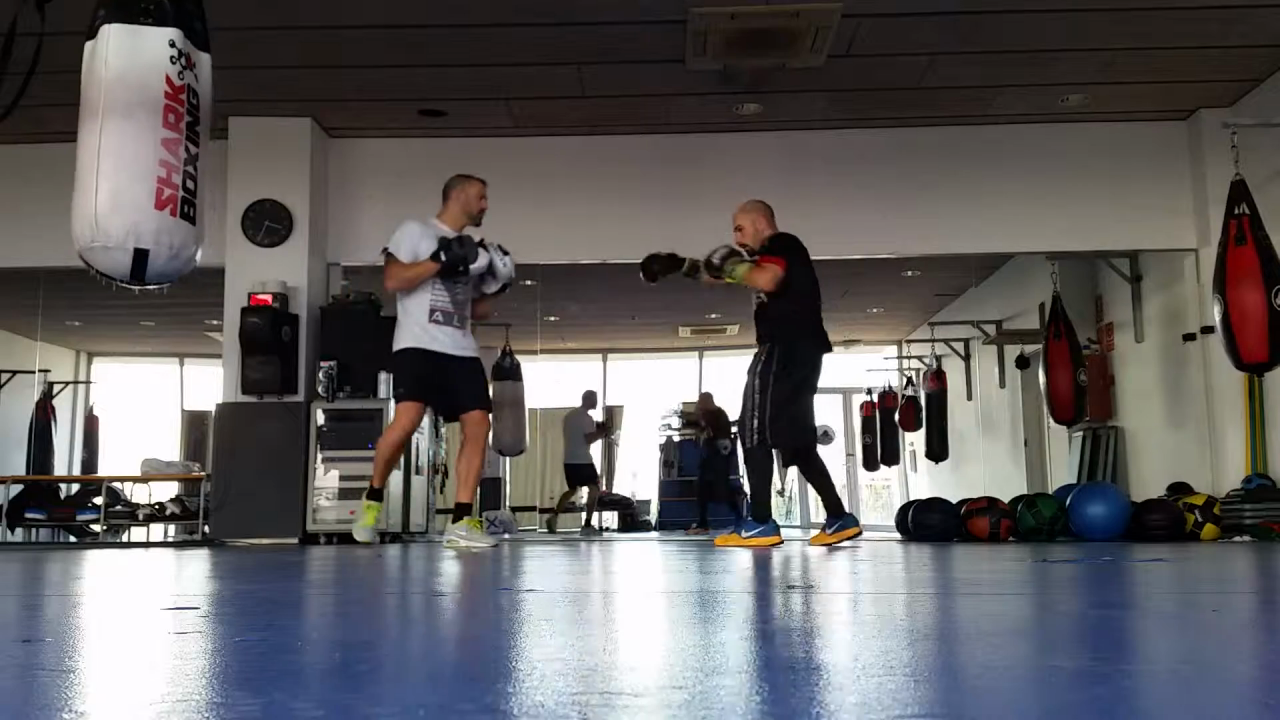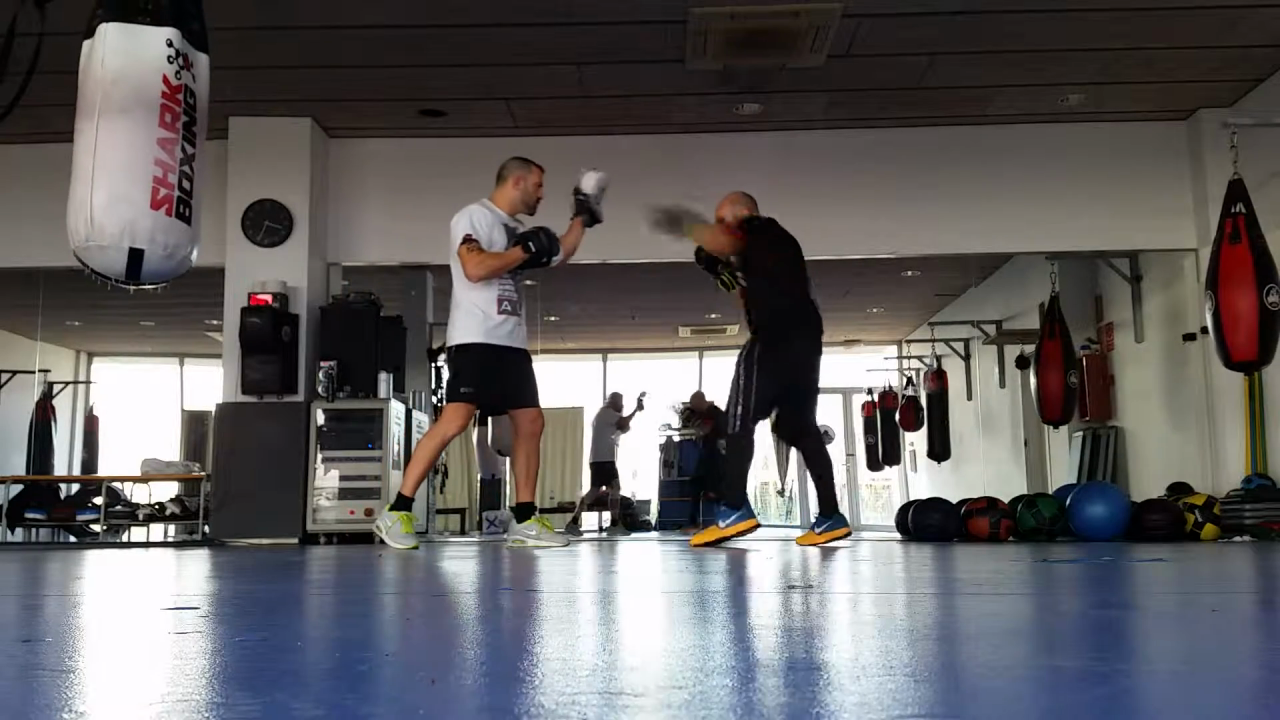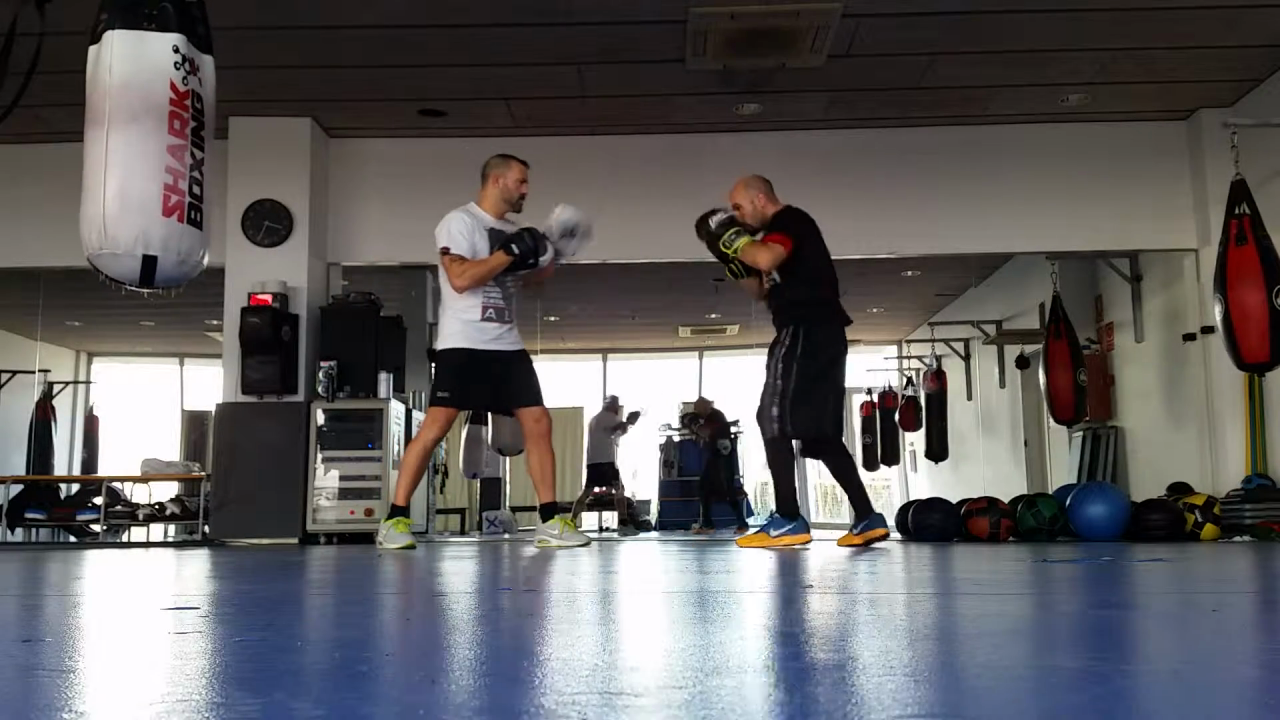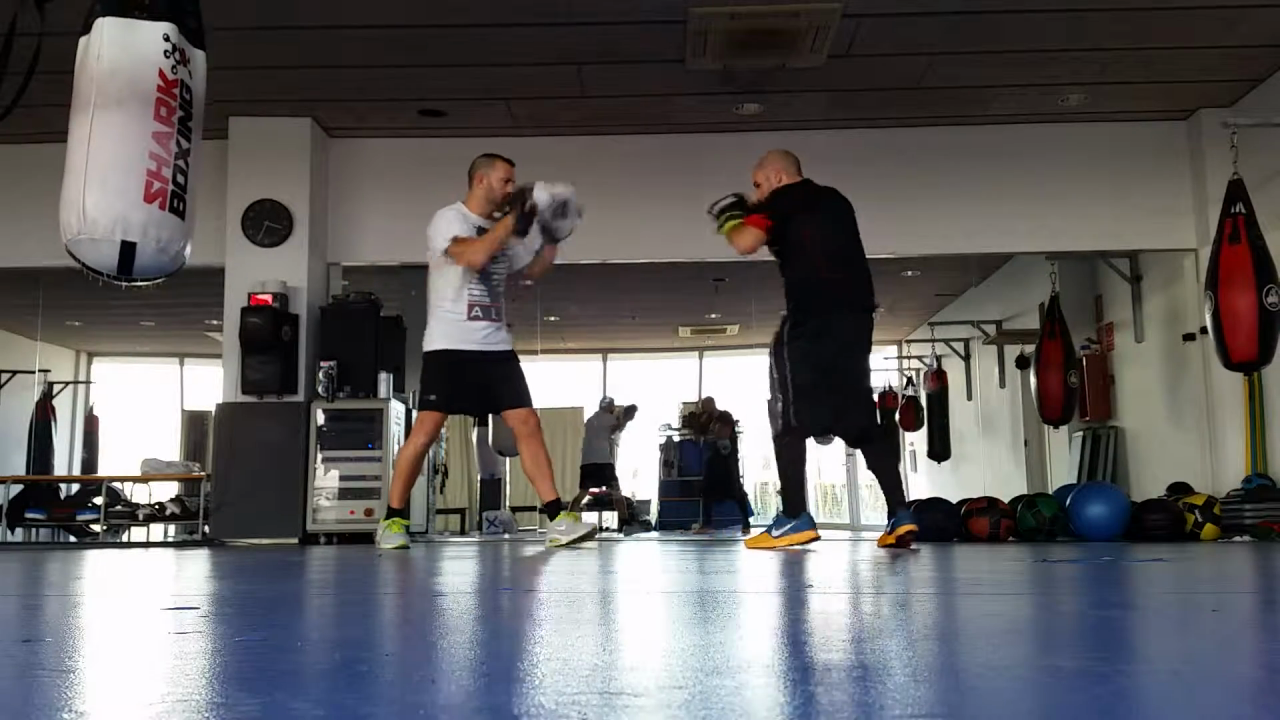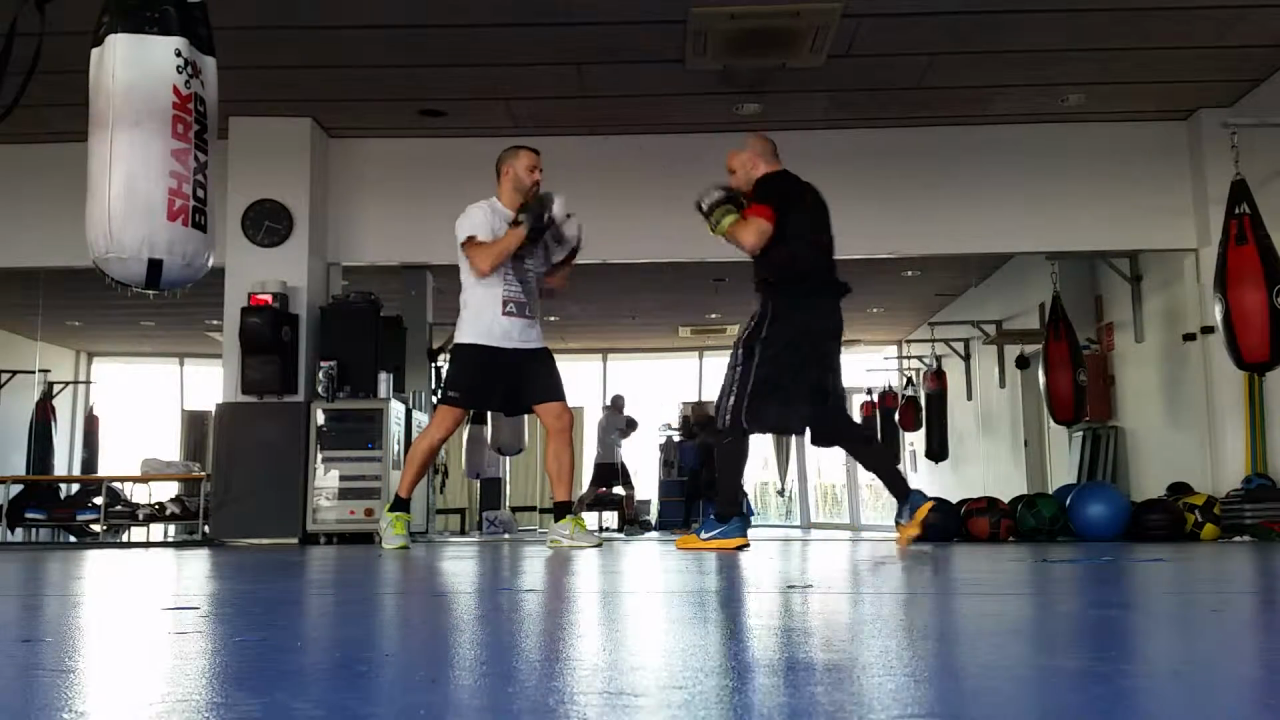
dt=1s
person 1, frame 1
left shoulder: (475, 250)
right shoulder: (415, 232)
right elbow: (392, 280)
left wrist: (494, 288)
right wrist: (442, 260)
left hip: (462, 352)
right hip: (418, 346)
left knee: (477, 428)
right knee: (406, 421)
left ankle: (462, 522)
right ankle: (373, 497)
person 1, frame 2
left shoulder: (514, 228)
right shoulder: (474, 216)
left elbow: (558, 255)
right elbow: (476, 268)
left wrist: (582, 217)
right wrist: (525, 249)
left hip: (511, 343)
right hip: (475, 340)
left knee: (531, 424)
right knee: (454, 421)
left ankle: (525, 520)
right ankle: (396, 511)
person 1, frame 3
left shoulder: (510, 231)
right shoulder: (459, 222)
left elbow: (535, 278)
right elbow: (460, 280)
left wrist: (551, 255)
right wrist: (509, 251)
left hip: (507, 346)
right hip: (462, 345)
left knee: (539, 423)
right knee: (436, 425)
left ankle: (550, 522)
right ankle: (395, 518)
person 1, frame 4
left shoulder: (503, 228)
right shoulder: (448, 219)
left elbow: (534, 270)
right elbow: (475, 257)
left wrist: (550, 237)
right wrist: (514, 217)
left hip: (496, 347)
right hip: (449, 346)
left knee: (527, 424)
right knee: (425, 430)
left ankle: (558, 519)
right ankle: (393, 519)
person 1, frame 5
left shoulder: (534, 226)
right shoulder: (477, 214)
left elbow: (549, 284)
right elbow: (483, 263)
left wrist: (566, 251)
right wrist: (524, 225)
left hip: (528, 345)
right hip: (480, 342)
left knee: (560, 420)
right knee: (444, 424)
left ankle: (564, 522)
right ankle: (397, 511)
person 2, frame 1
left shoulder: (782, 244)
right shoulder: (768, 255)
left elbow: (766, 281)
right elbow: (727, 277)
left wrist: (731, 265)
right wrist: (680, 265)
left hip: (784, 349)
right hip: (800, 351)
left knee: (756, 429)
right knee: (797, 439)
left ankle: (761, 523)
right ankle: (839, 518)
person 2, frame 2
left shoulder: (757, 229)
right shoulder: (779, 239)
left elbow: (717, 241)
left wrist: (681, 222)
right wrist: (723, 271)
left hip: (775, 339)
right hip: (802, 341)
left knee: (739, 422)
right knee: (801, 429)
left ankle: (735, 510)
right ankle: (830, 517)
person 2, frame 3
left shoulder: (788, 219)
right shoulder: (790, 226)
left elbow: (764, 257)
right elbow: (759, 289)
left wrist: (729, 235)
right wrist: (731, 256)
left hip: (805, 332)
right hip: (823, 334)
left knee: (775, 420)
right knee: (822, 431)
left ankle: (788, 520)
right ankle: (867, 518)
person 2, frame 4
left shoulder: (785, 198)
right shoulder: (835, 201)
left elbow: (745, 244)
left wrist: (730, 216)
left hip: (811, 317)
right hip: (854, 317)
left knee: (789, 416)
right knee: (861, 418)
left ankle: (795, 518)
right ankle: (899, 514)
person 2, frame 5
left shoulder: (774, 185)
right shoulder: (804, 193)
left elbow: (751, 239)
left wrist: (721, 213)
right wrist: (725, 213)
left hip: (787, 313)
right hip: (820, 313)
left knee: (736, 410)
right knee: (832, 417)
left ankle: (727, 521)
right ankle: (907, 500)
